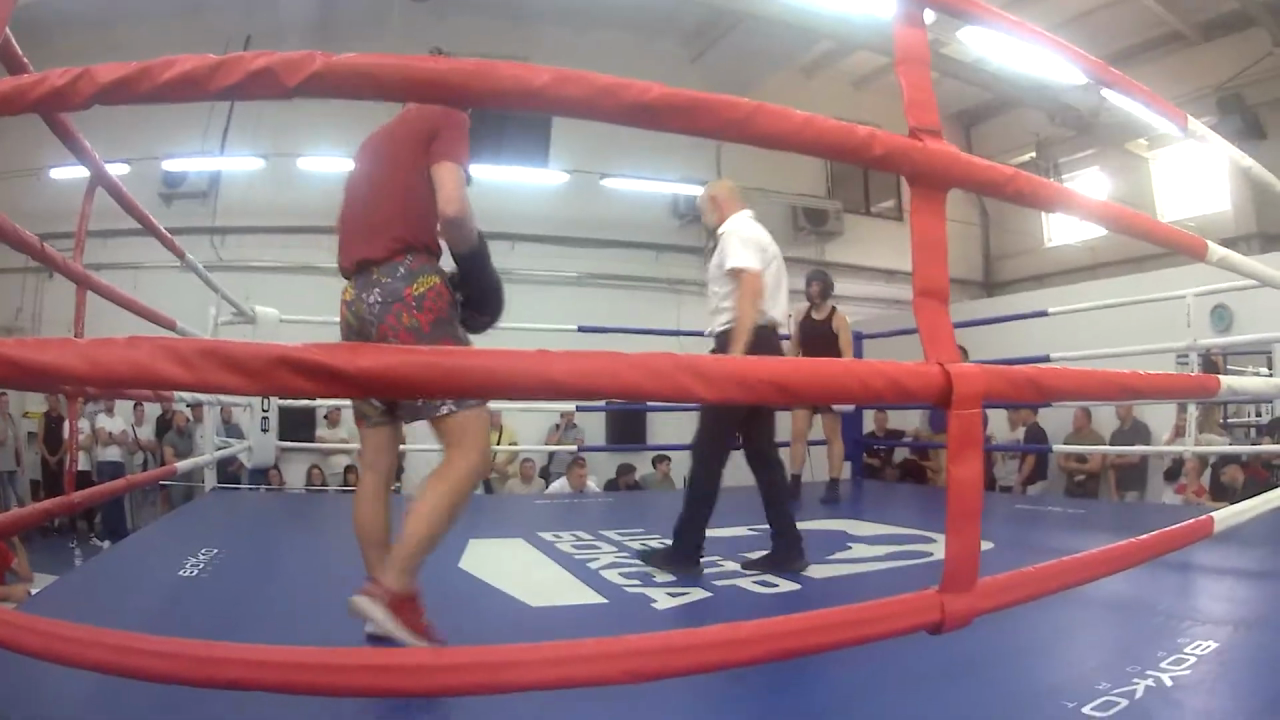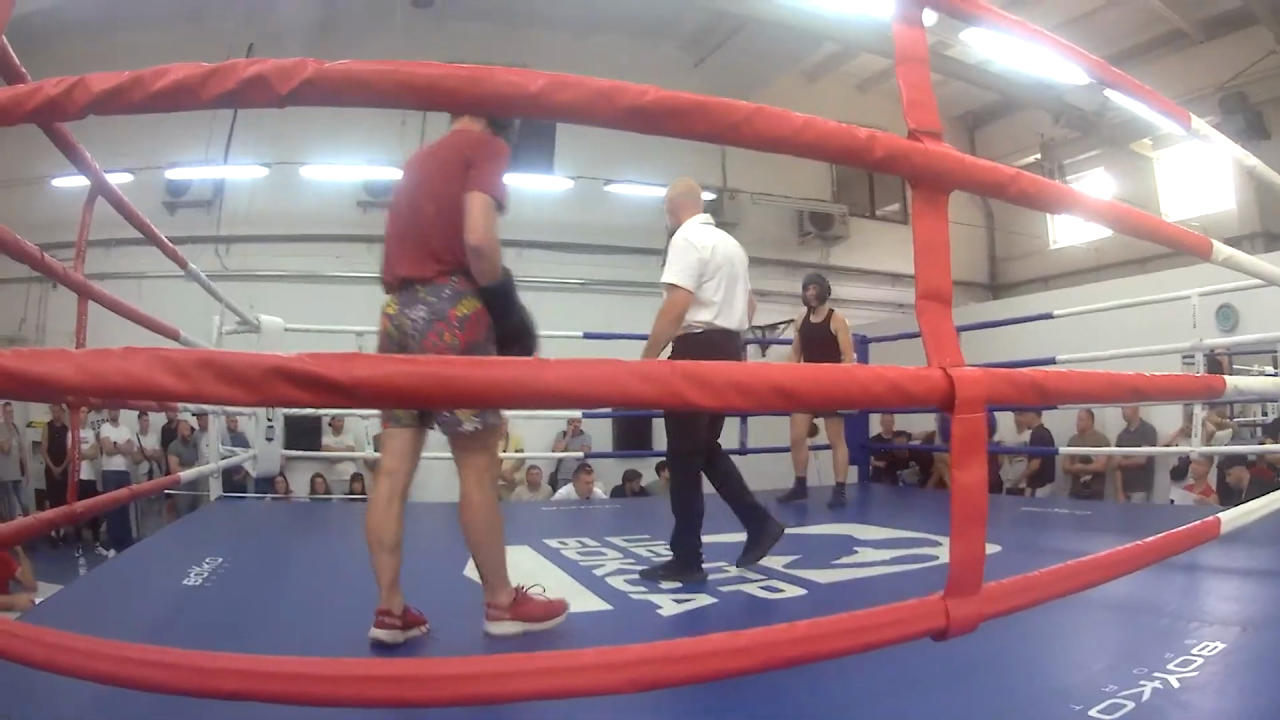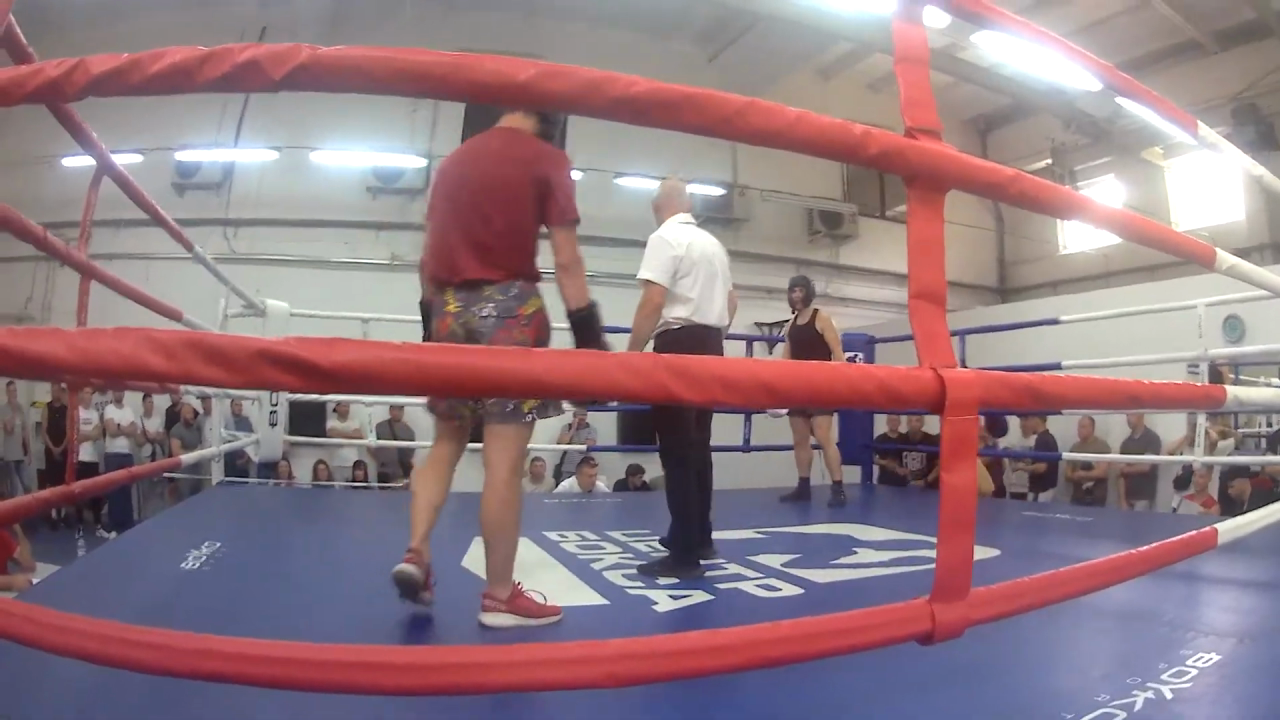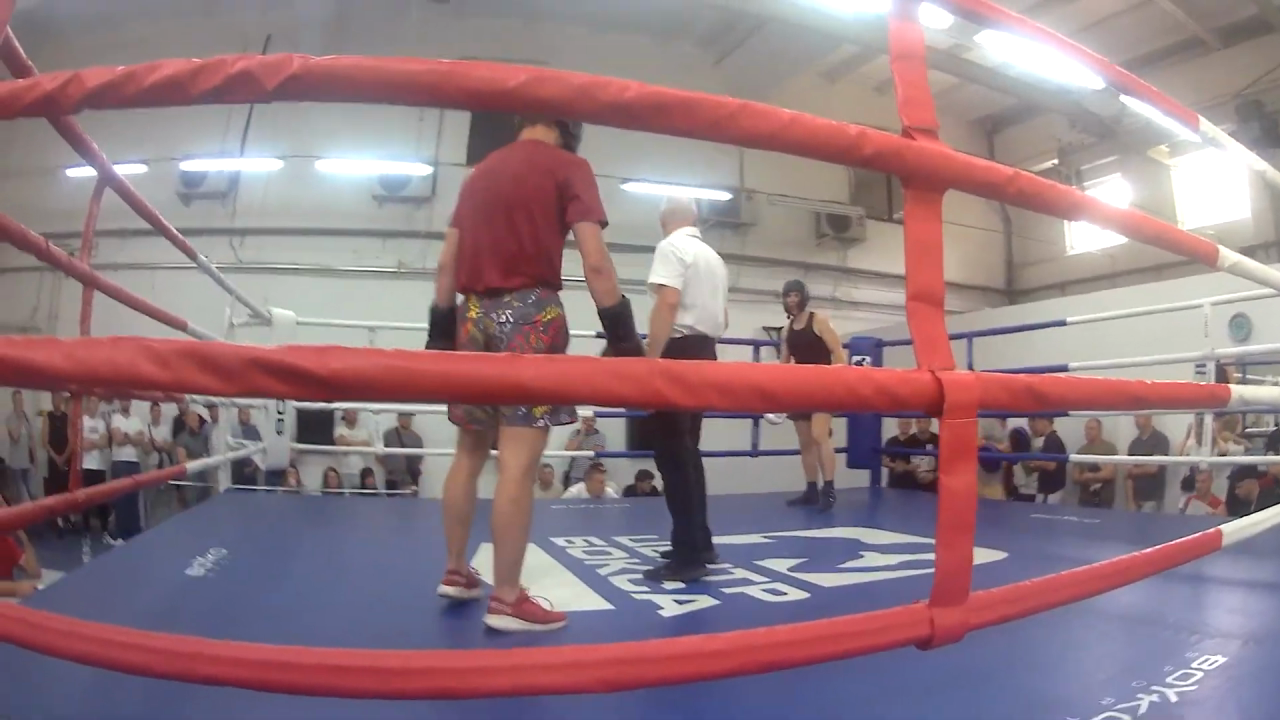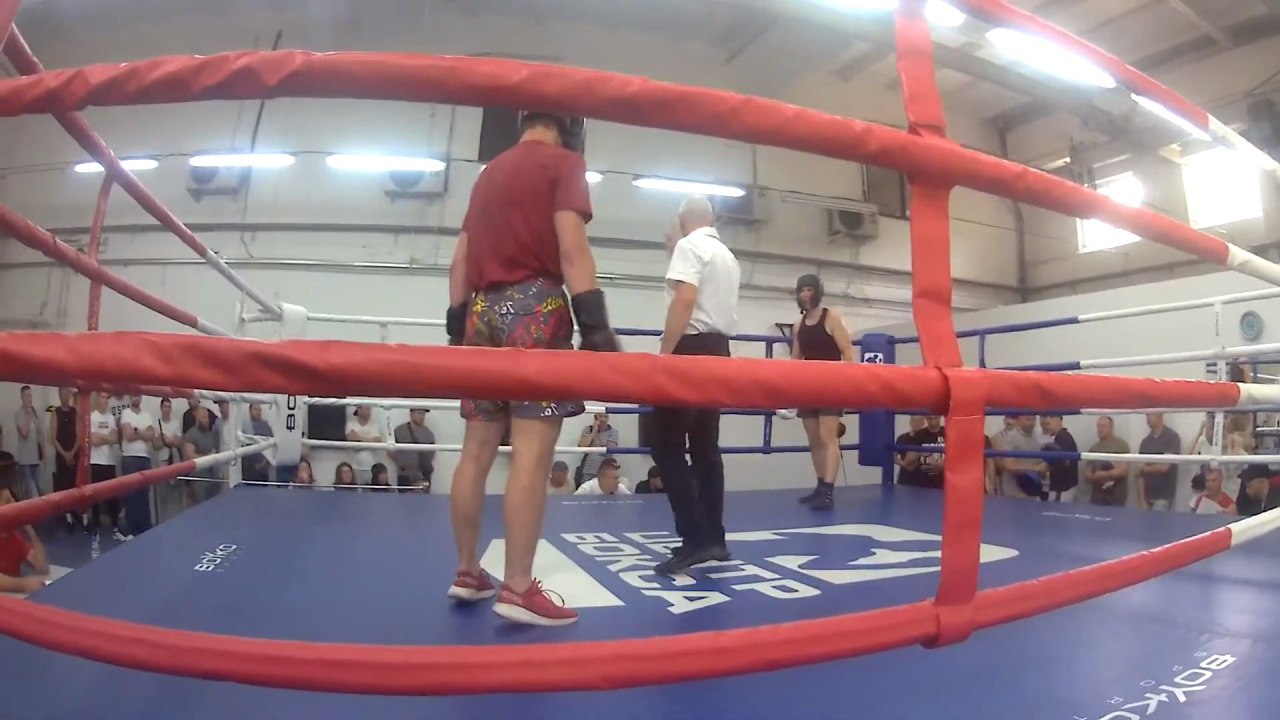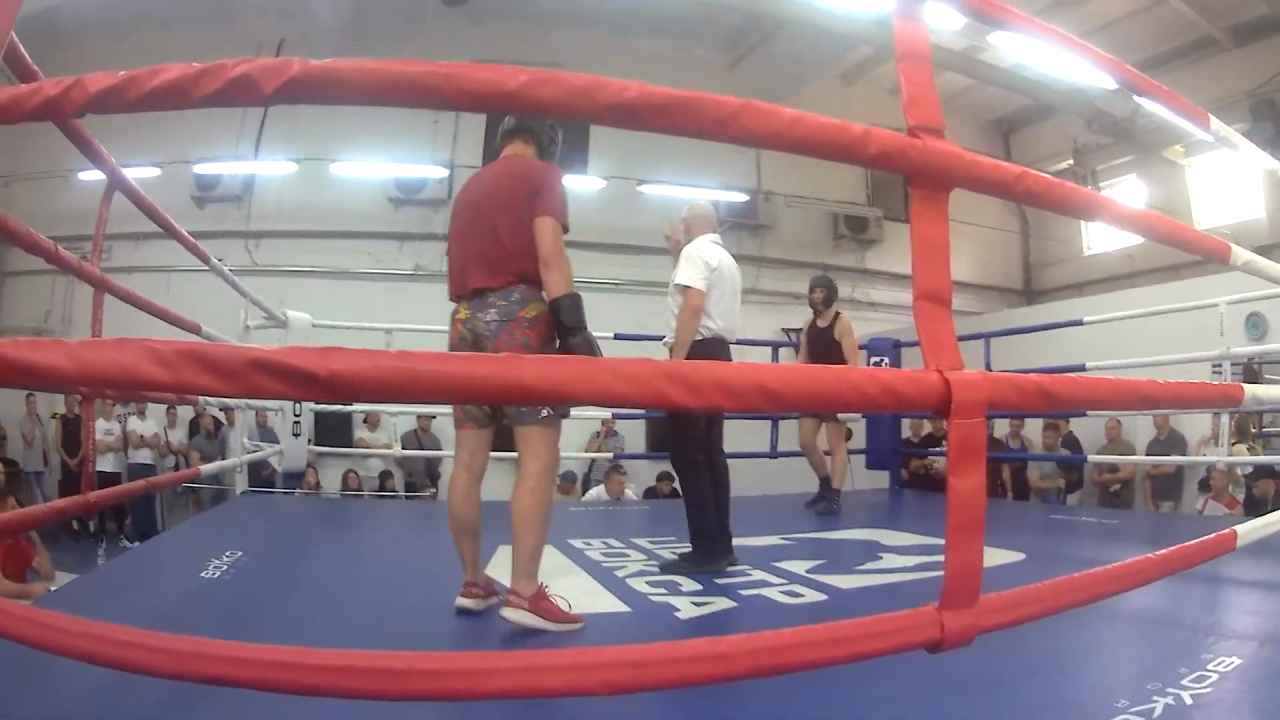
dt=0.3s
person 1, frame 1
left shoulder: (375, 140)
right shoulder: (446, 116)
left elbow: (346, 253)
right elbow: (450, 207)
right wrist: (475, 272)
left hip: (356, 295)
right hip: (411, 288)
left knee: (376, 464)
right knee: (470, 444)
left ankle: (384, 601)
right ankle: (393, 585)
person 1, frame 2
left shoulder: (415, 163)
right shoulder: (486, 148)
right elbow: (478, 239)
right wrist: (505, 305)
left hip: (397, 311)
right hip: (451, 308)
left knee: (394, 468)
right knee: (478, 468)
left ankle: (390, 609)
right ankle: (502, 601)
person 1, frame 3
left shoulder: (453, 160)
right shoulder: (547, 158)
left elbow: (427, 257)
right elbow: (568, 262)
left wrist: (432, 321)
right wrist: (588, 335)
left hip: (450, 309)
right hip: (511, 307)
left knee: (446, 442)
right knee: (504, 460)
left ankle: (415, 552)
right ankle: (500, 595)
person 1, frame 4
left shoulder: (480, 171)
right shoulder: (568, 166)
left elbow: (447, 263)
right elbow: (595, 262)
left wrist: (440, 330)
right wrist: (623, 333)
left hip: (474, 315)
right hip: (530, 314)
left knee: (469, 454)
right knee: (517, 464)
left ankle: (456, 571)
right ankle: (507, 597)
person 1, frame 5
left shoulder: (489, 172)
right shoulder: (563, 161)
left elbow: (461, 261)
right elbow: (572, 250)
left wrist: (457, 325)
right wrist: (596, 327)
left hip: (482, 310)
right hip: (535, 306)
left knee: (477, 450)
right knee: (532, 455)
left ankle: (466, 572)
right ankle: (518, 588)
person 1, frame 6
left shoulder: (470, 187)
right shoulder: (542, 173)
right elbow: (549, 256)
right wrist: (572, 328)
left hip: (467, 319)
right hip: (517, 314)
left knee: (468, 461)
right knee: (538, 458)
left ankle: (473, 582)
right ankle: (524, 591)
person 2, frame 1
left shoulder: (737, 231)
right shoulder: (754, 234)
left elbow: (750, 291)
left wrist: (735, 355)
left hip: (743, 349)
right hip: (762, 349)
left knee: (709, 449)
right knee: (762, 450)
left ankle: (686, 551)
right ankle: (787, 548)
person 2, frame 2
left shoulder: (686, 239)
right shoulder: (731, 243)
left elbow: (676, 305)
right elbow: (748, 304)
left wrist: (647, 359)
left hip: (697, 350)
right hip: (729, 349)
left knee: (684, 456)
right knee: (707, 449)
left ankle: (687, 559)
right ankle: (761, 526)
person 2, frame 3
left shoulder: (664, 238)
right shoulder: (713, 243)
left elbow: (653, 301)
right elbow: (731, 302)
left wrist: (630, 355)
left hip: (678, 345)
right hip: (710, 345)
left knee: (678, 451)
right knee: (697, 445)
left ankle: (684, 554)
right ankle: (696, 538)
person 2, frame 4
left shoulder: (671, 248)
right shoulder: (713, 257)
left elbow: (667, 304)
left wrist: (651, 360)
left hip: (678, 353)
right hip: (705, 353)
left knee: (672, 455)
right knee: (687, 451)
left ankle: (690, 555)
right ankle: (697, 543)
person 2, frame 5
left shoulder: (690, 245)
right shoulder: (728, 256)
left elbow: (685, 300)
left wrist: (663, 355)
left hip: (692, 349)
right hip: (718, 349)
left knee: (667, 445)
right knee: (705, 447)
left ankle: (697, 537)
right ankle: (711, 537)
person 2, frame 6
left shoulder: (696, 251)
right shoulder: (727, 259)
left elbow: (692, 306)
left wrist: (675, 361)
right wrist: (676, 252)
left hip: (697, 355)
right hip: (718, 355)
left knee: (688, 454)
right knee: (710, 452)
left ankle: (707, 549)
right ankle: (719, 545)
person 3, frame 1
left shoulder: (838, 318)
right shoulder: (802, 315)
left elbow: (847, 354)
right elbow: (794, 348)
left knee: (832, 436)
right knee: (797, 434)
left ankle: (833, 487)
right ankle: (794, 485)
person 3, frame 2
left shoulder: (837, 320)
right shoulder: (801, 320)
left elbow: (848, 356)
right elbow: (796, 353)
left knee: (836, 439)
right knee: (797, 437)
left ankle: (840, 491)
right ankle: (800, 486)
person 3, frame 3
left shoulder: (822, 319)
right shoulder: (791, 325)
left elbow: (837, 353)
right elbow: (787, 358)
left knee: (824, 438)
right knee: (800, 440)
left ankle: (838, 489)
right ankle: (803, 487)
person 3, frame 4
left shoulder: (819, 321)
right shoulder: (787, 331)
left elbow: (838, 352)
right elbow: (784, 364)
left knee: (819, 437)
right knee: (805, 443)
left ankle: (828, 489)
right ankle: (811, 490)
person 3, frame 5
left shoulder: (832, 318)
right shoulder: (798, 326)
left elbow: (847, 352)
right elbow: (796, 360)
left knee: (828, 438)
right knee: (814, 441)
left ankle: (828, 492)
right ankle: (821, 486)
person 3, frame 6
left shoulder: (842, 322)
right shoulder: (808, 324)
left elbow: (852, 361)
right elbow: (803, 358)
left knee: (836, 445)
right knee: (805, 442)
left ankle: (834, 497)
right ankle: (824, 485)
